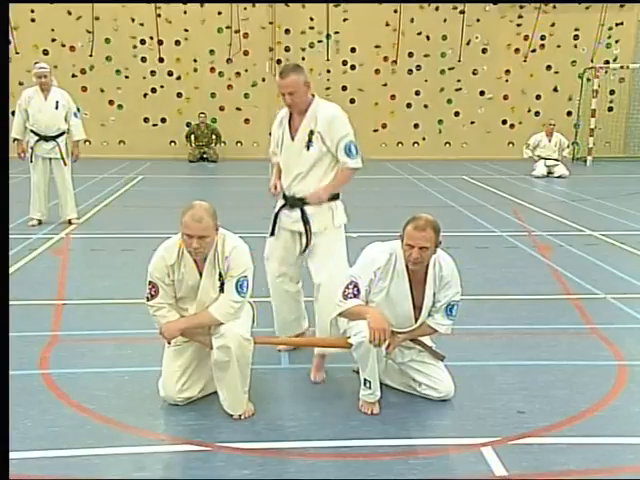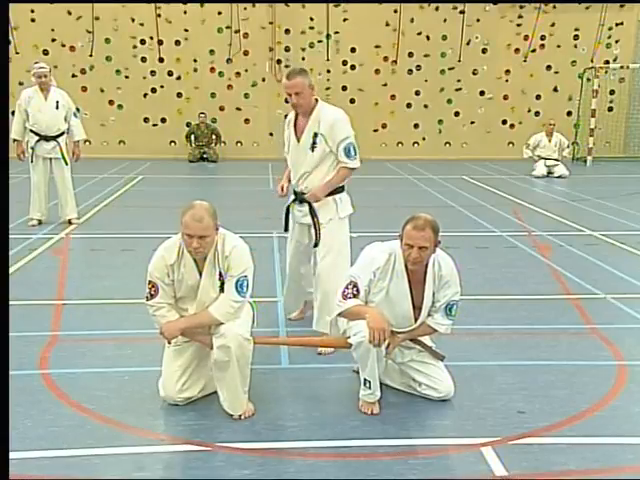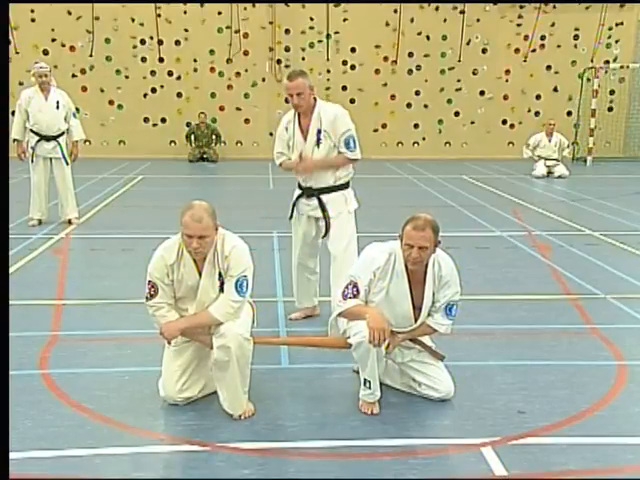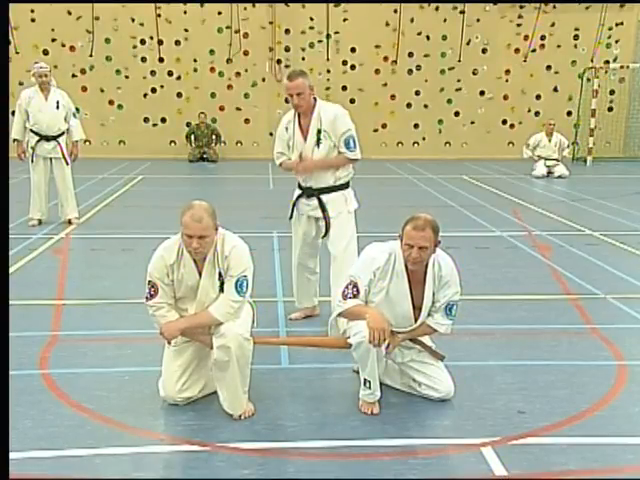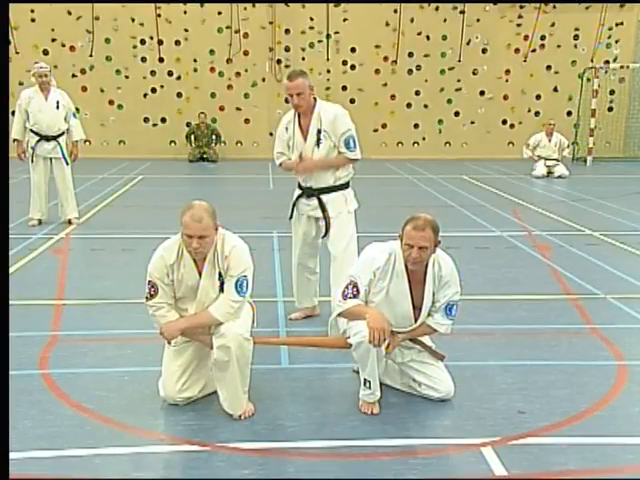
dt=0.4s
person 1, frame 1
left shoulder: (331, 116)
right shoulder: (281, 118)
left elbow: (352, 163)
left wrist: (325, 189)
right wrist: (276, 177)
left hip: (323, 213)
right hip: (289, 210)
left knee: (329, 279)
right knee: (279, 273)
left ankle: (322, 351)
right ankle: (293, 328)
person 1, frame 2
left shoulder: (333, 117)
right shoulder: (291, 120)
left elbow: (350, 162)
left wrist: (324, 188)
right wrist: (284, 178)
left hip: (329, 206)
right hip: (300, 204)
left knee: (330, 266)
right knee: (297, 260)
left ankle: (330, 329)
right ankle: (307, 300)
person 1, frame 3
left shoulder: (335, 114)
right shoulder: (287, 122)
left elbow: (351, 155)
right elbow: (281, 158)
left wrist: (315, 164)
right wrist: (296, 164)
left hip: (336, 199)
right hip: (305, 198)
left knee: (343, 256)
right knee: (303, 255)
right ankle: (308, 304)
person 1, frame 4
left shoulder: (335, 114)
right shoulder: (287, 122)
left elbow: (352, 155)
right elbow: (281, 158)
left wrist: (315, 164)
right wrist: (295, 164)
left hip: (336, 199)
right hip: (305, 198)
left knee: (343, 256)
right knee: (303, 255)
right ankle: (308, 304)
person 1, frame 5
left shoulder: (335, 114)
right shoulder: (287, 122)
left elbow: (351, 156)
right elbow: (281, 159)
left wrist: (315, 164)
right wrist: (296, 165)
left hip: (336, 199)
right hip: (305, 198)
left knee: (343, 256)
right knee: (303, 256)
right ankle: (308, 304)
person 2, frame 1
left shoulder: (235, 250)
right shoulder: (164, 256)
left elbow: (231, 305)
right elbow: (160, 308)
left wrist: (181, 324)
right wrist: (206, 340)
left hip: (227, 315)
right hip: (185, 329)
left knee: (233, 338)
right knee: (173, 393)
left ankle: (237, 399)
right ankle: (214, 364)
person 2, frame 2
left shoulder: (236, 249)
right shoulder: (165, 255)
left elbow: (231, 305)
right elbow: (160, 308)
left wrist: (181, 324)
right wrist: (205, 339)
left hip: (227, 314)
right hip: (185, 328)
left knee: (233, 338)
right knee: (173, 394)
left ankle: (238, 400)
right ankle: (214, 363)
person 2, frame 3
left shoulder: (235, 250)
right shoulder: (164, 256)
left elbow: (230, 305)
right elbow: (159, 308)
left wrist: (182, 324)
right wrist: (205, 339)
left hip: (227, 314)
right hip: (185, 328)
left knee: (233, 337)
right knee: (173, 394)
left ankle: (238, 400)
right ankle: (215, 365)
person 2, frame 4
left shoulder: (235, 250)
right shoulder: (164, 255)
left elbow: (230, 305)
right elbow: (159, 308)
left wrist: (181, 324)
right wrist: (206, 339)
left hip: (227, 314)
right hip: (185, 328)
left knee: (232, 337)
right knee: (173, 394)
left ankle: (238, 399)
right ankle: (215, 364)
person 2, frame 5
left shoulder: (235, 250)
right shoulder: (164, 255)
left elbow: (230, 305)
right elbow: (159, 308)
left wrist: (181, 324)
right wrist: (206, 339)
left hip: (227, 314)
right hip: (186, 329)
left knee: (233, 337)
right knee: (173, 394)
left ankle: (238, 399)
right ankle: (215, 365)
person 3, frame 1
left shoulder: (446, 268)
right shoulder: (377, 256)
left elbow: (441, 320)
right elbow: (344, 304)
left wrist: (402, 337)
right wrist: (371, 312)
left hip: (411, 339)
right hip: (370, 325)
left knee: (443, 390)
right knee: (366, 334)
left ankle: (378, 368)
right ankle: (369, 393)
person 3, frame 2
left shoulder: (445, 268)
right shoulder: (376, 255)
left elbow: (441, 320)
right elbow: (344, 304)
left wrist: (402, 337)
right wrist: (370, 313)
left hip: (411, 339)
right hip: (369, 324)
left knee: (443, 390)
right knee: (366, 334)
left ankle: (377, 368)
right ankle: (369, 393)
person 3, frame 3
left shoulder: (445, 268)
right shoulder: (376, 256)
left elbow: (441, 319)
right elbow: (344, 304)
left wrist: (402, 337)
right wrist: (371, 313)
left hip: (410, 339)
right hip: (369, 324)
left knee: (443, 390)
right knee: (366, 334)
left ankle: (379, 368)
right ankle: (369, 394)
person 3, frame 4
left shoulder: (445, 268)
right shoulder: (376, 256)
left elbow: (441, 320)
right elbow: (344, 304)
left wrist: (402, 336)
right wrist: (371, 313)
left hip: (411, 338)
right hip: (369, 323)
left knee: (443, 390)
right knee: (366, 334)
left ankle: (378, 368)
right ankle: (369, 393)
person 3, frame 5
left shoulder: (445, 268)
right shoulder: (376, 256)
left elbow: (440, 320)
right elbow: (345, 304)
left wrist: (401, 336)
right wrist: (371, 313)
left hip: (410, 339)
right hip: (368, 323)
left knee: (443, 390)
right knee: (366, 334)
left ankle: (378, 368)
right ankle: (369, 394)
person 4, frame 1
left shoulder: (63, 95)
right shoulder: (27, 95)
left elbow: (74, 119)
right elbow: (20, 119)
left wrist: (75, 144)
right wrist: (19, 142)
left hip: (58, 143)
right hip: (37, 143)
left knee: (64, 180)
right knee: (38, 181)
left ankle: (70, 214)
right ankle: (37, 215)
person 4, frame 2
left shoulder: (62, 95)
right shoulder: (26, 95)
left elbow: (73, 119)
right elbow: (19, 120)
left wrist: (76, 144)
right wrist: (19, 143)
left hip: (58, 143)
right hip: (36, 143)
left knee: (64, 180)
right knee: (38, 181)
left ankle: (70, 214)
right ankle: (37, 215)
person 4, frame 3
left shoulder: (62, 95)
right shoulder: (27, 95)
left elbow: (72, 119)
right elbow: (19, 120)
left wrist: (75, 144)
right wrist: (19, 144)
left hip: (58, 143)
right hip: (37, 144)
left knee: (65, 180)
right knee: (38, 181)
left ankle: (70, 214)
right ankle: (37, 215)
person 4, frame 4
left shoulder: (62, 95)
right shoulder: (27, 95)
left elbow: (72, 119)
right elbow: (20, 120)
left wrist: (75, 144)
right wrist: (19, 144)
left hip: (58, 143)
right hip: (37, 143)
left knee: (65, 180)
right knee: (38, 181)
left ankle: (70, 214)
right ankle: (37, 215)
person 4, frame 5
left shoulder: (62, 96)
right shoulder: (27, 95)
left elbow: (72, 120)
right elbow: (20, 120)
left wrist: (75, 144)
right wrist: (19, 143)
left hip: (58, 144)
right hip: (37, 144)
left knee: (65, 180)
right knee: (38, 181)
left ankle: (70, 214)
right ankle: (37, 215)
